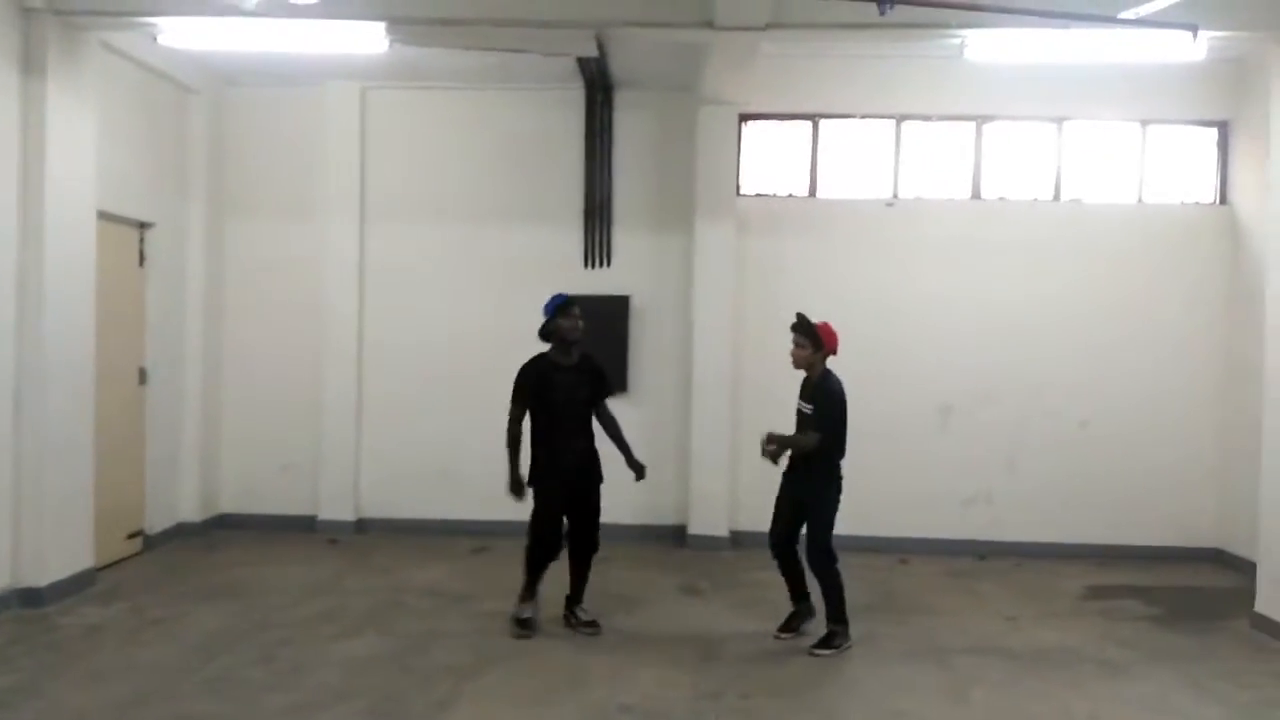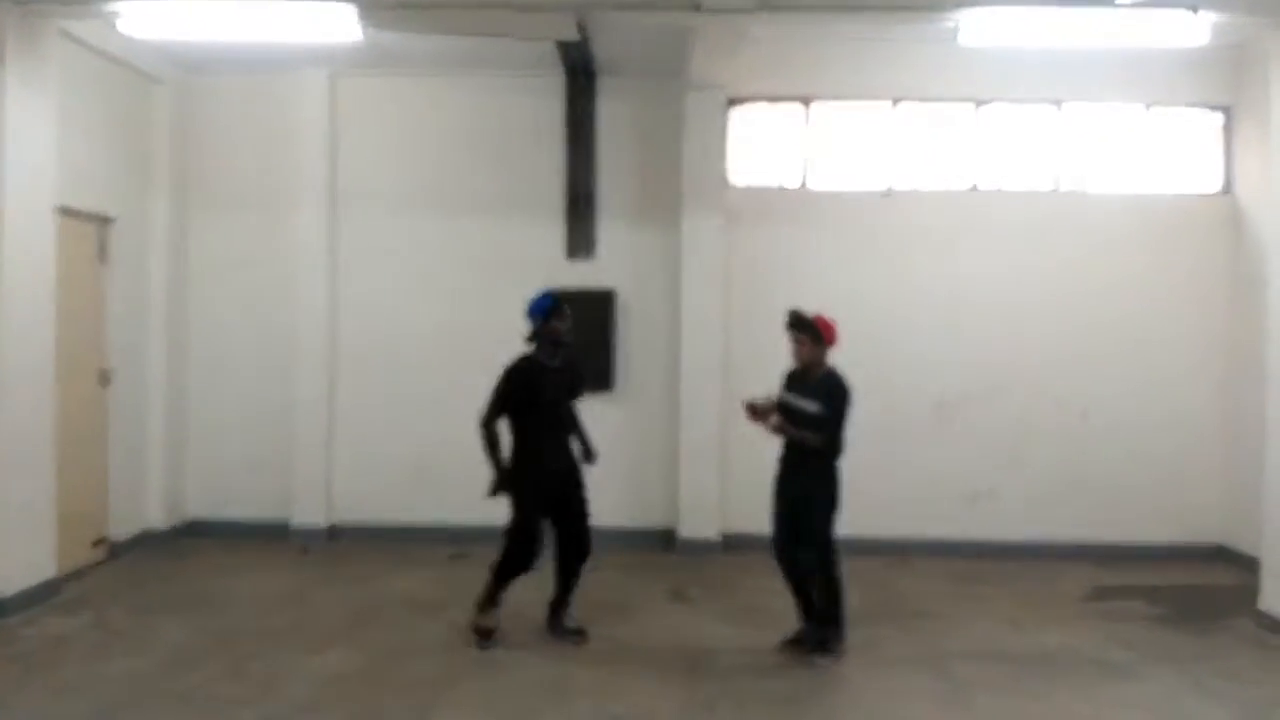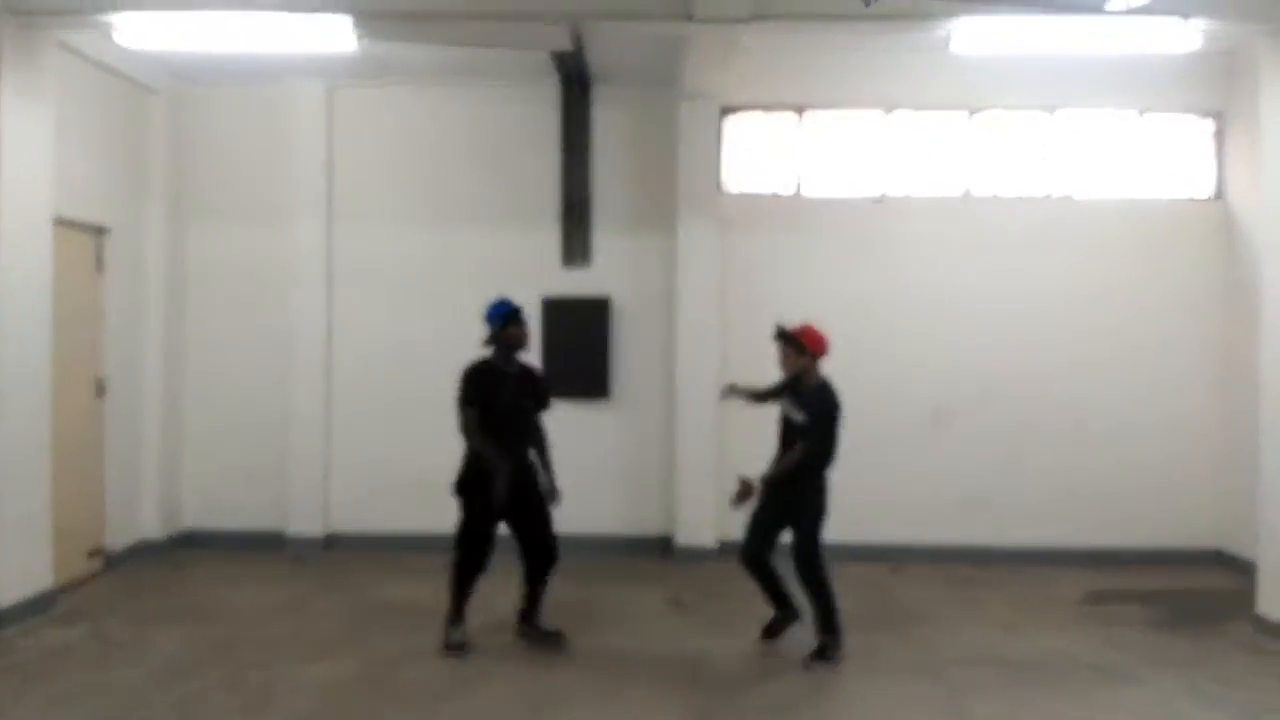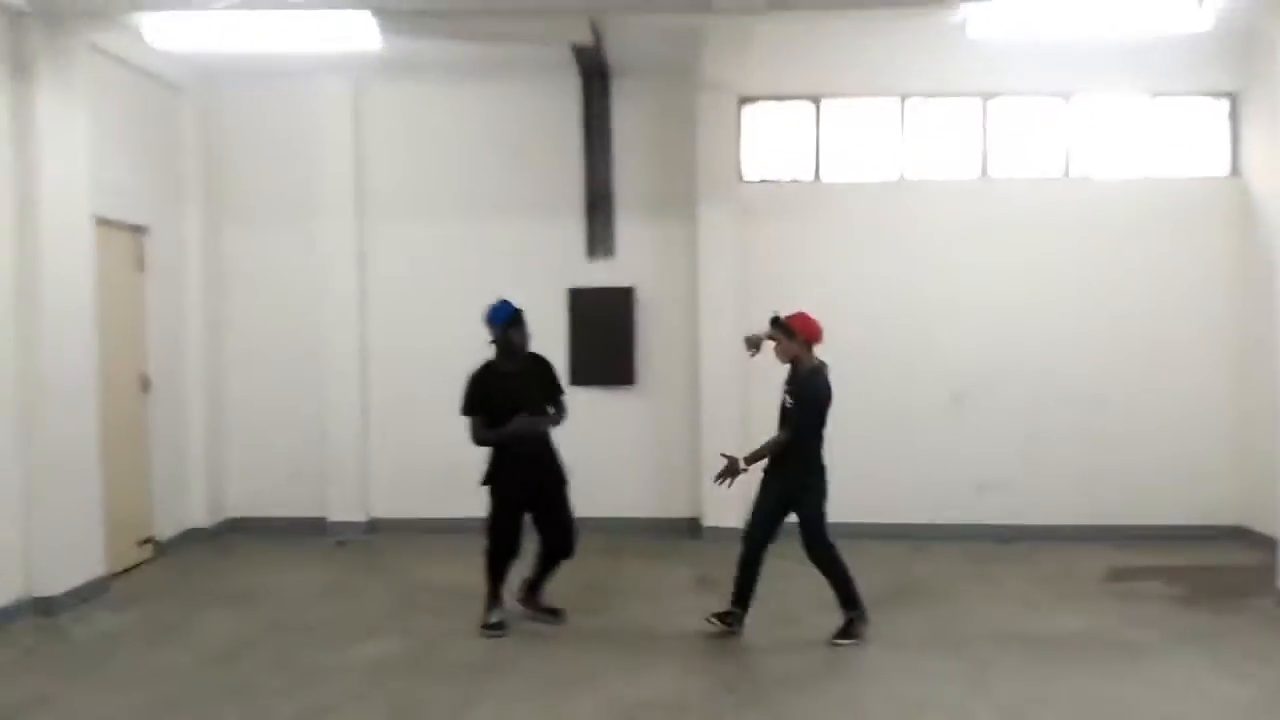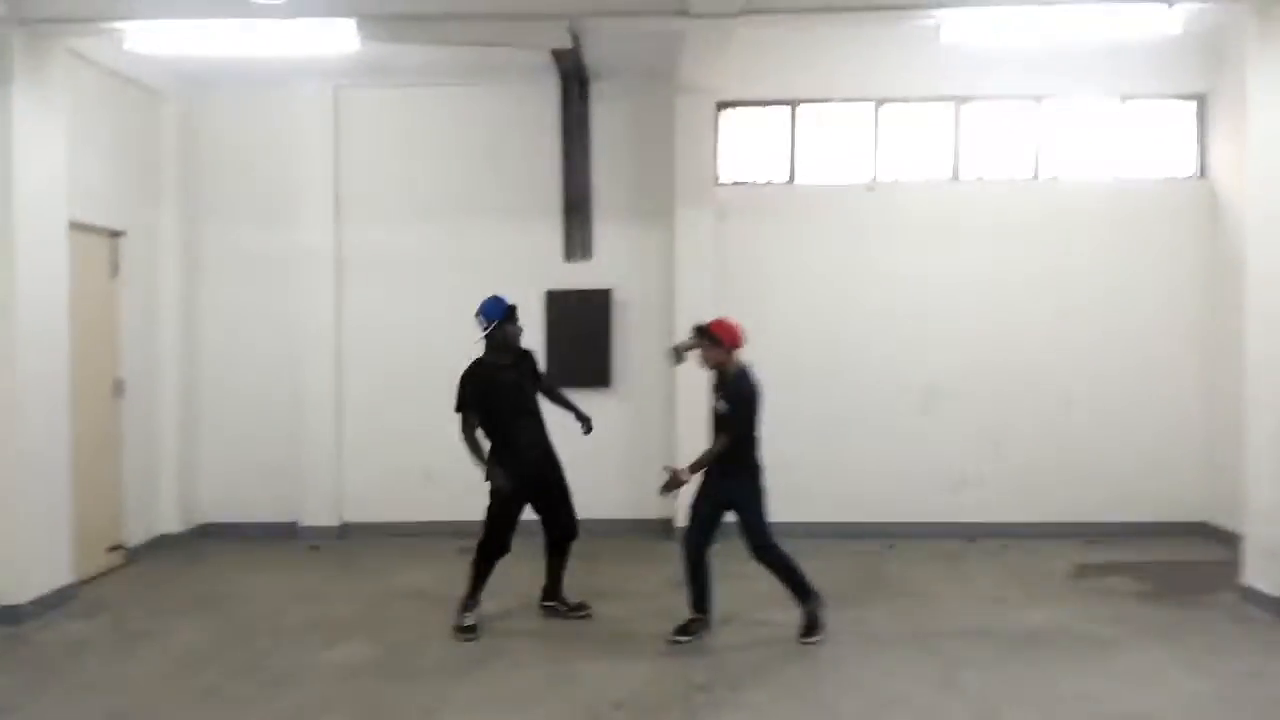
dt=0.3s
person 1, frame 1
left shoulder: (591, 368)
right shoulder: (535, 370)
left elbow: (601, 412)
right elbow: (515, 421)
left wrist: (628, 454)
right wrist: (514, 470)
left hip: (586, 466)
right hip: (550, 468)
left knee: (585, 538)
right knee: (545, 537)
left ankle: (574, 606)
right ankle: (528, 599)
person 1, frame 2
left shoulder: (568, 369)
right shoulder: (521, 373)
right elbow: (488, 423)
left wrist: (582, 442)
right wrist: (500, 472)
left hip: (565, 470)
right hip: (530, 473)
left knee: (576, 544)
right knee: (522, 547)
left ankle: (558, 613)
right ankle: (488, 605)
person 1, frame 3
left shoulder: (529, 377)
right shoulder: (478, 375)
right elbow: (469, 427)
left wrist: (548, 476)
right wrist: (498, 469)
left hip: (521, 475)
right hip: (483, 477)
left knee: (543, 547)
right knee: (472, 552)
left ankle: (530, 620)
right ankle: (455, 623)
person 1, frame 4
left shoulder: (539, 366)
right shoulder: (483, 379)
left elbow: (559, 407)
right elbow: (478, 435)
left wrist: (547, 421)
right wrist: (508, 431)
left hip: (544, 464)
right hip: (508, 470)
left knee: (561, 539)
right knee: (503, 541)
left ankle: (532, 594)
right ankle: (494, 605)
person 1, frame 5
left shoulder: (523, 359)
right shoulder: (477, 376)
left elbow: (544, 387)
right elbow: (468, 433)
left wrist: (576, 411)
right wrist: (491, 470)
left hip: (542, 459)
right hip: (509, 466)
left knee: (562, 527)
right knee: (496, 537)
left ankle: (553, 597)
right ankle: (468, 607)
person 2, frame 1
left shoulder: (830, 390)
right shoulder: (808, 383)
left elbow: (814, 441)
left wrist: (781, 442)
right wrist: (782, 444)
left hip: (822, 483)
right hip: (796, 476)
left knee: (819, 553)
right knee: (780, 542)
left ankle: (839, 628)
right ankle: (802, 607)
person 2, frame 2
left shoulder: (835, 388)
right shoulder: (794, 378)
left elbow: (818, 439)
left wrist: (775, 423)
right wrist: (767, 414)
left hip: (819, 482)
right hip: (790, 477)
left knee: (819, 555)
right knee: (787, 551)
left ankle: (833, 630)
right ankle: (813, 624)
person 2, frame 3
left shoulder: (824, 400)
right shoulder: (794, 385)
left elbow: (802, 452)
right elbow: (768, 396)
left wrist: (759, 483)
right wrist: (743, 393)
left hip: (806, 490)
right hip: (778, 486)
left knee: (808, 563)
right knee: (752, 553)
left ankle: (830, 637)
right ankle: (785, 610)
person 2, frame 4
left shoulder: (814, 386)
right shoulder: (801, 368)
left elbow: (786, 436)
right elbow: (785, 342)
left wrist: (743, 463)
right wrist: (764, 337)
left hip: (805, 477)
right hip: (780, 471)
left knee: (817, 547)
right knee: (754, 539)
left ankle: (855, 613)
right ankle: (737, 610)
person 2, frame 5
left shoulder: (742, 388)
right shoulder: (724, 371)
left elbow: (724, 441)
right elbow: (702, 347)
left wrist: (687, 472)
right wrist: (686, 346)
left hip: (741, 477)
right hip: (715, 474)
left knee: (761, 546)
right knee: (694, 542)
left ankle: (811, 604)
right ankle: (699, 617)
